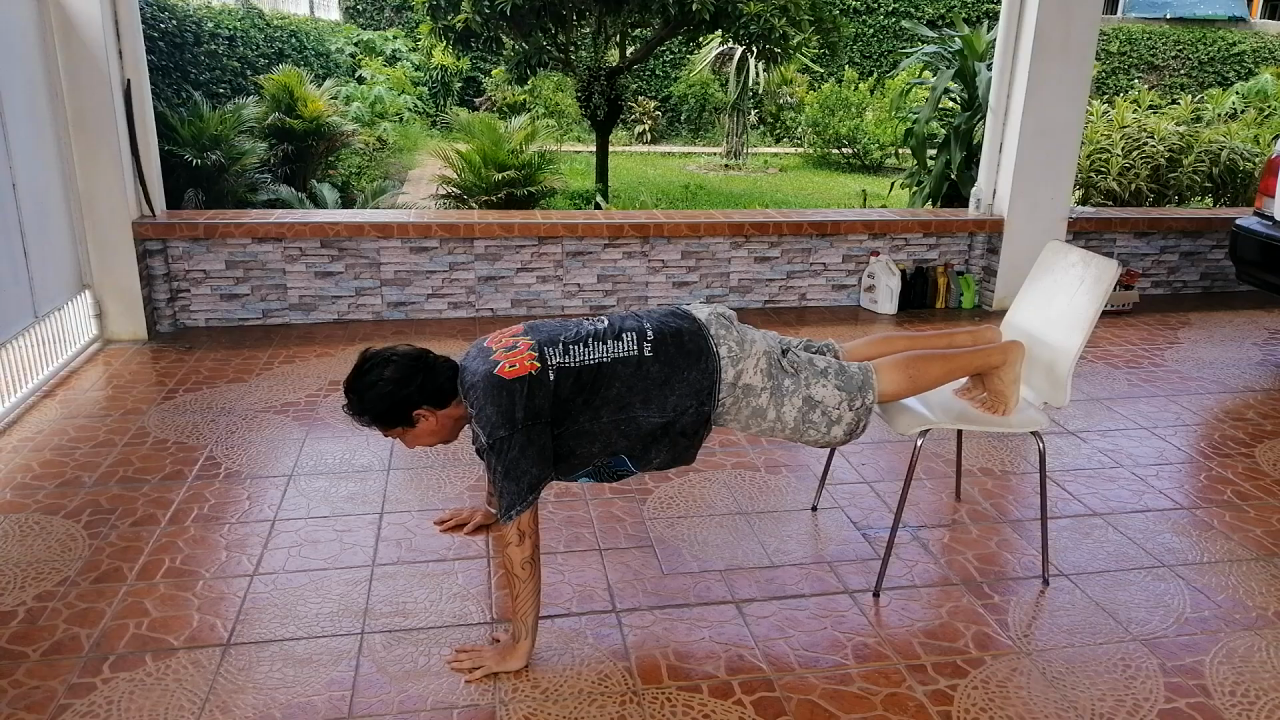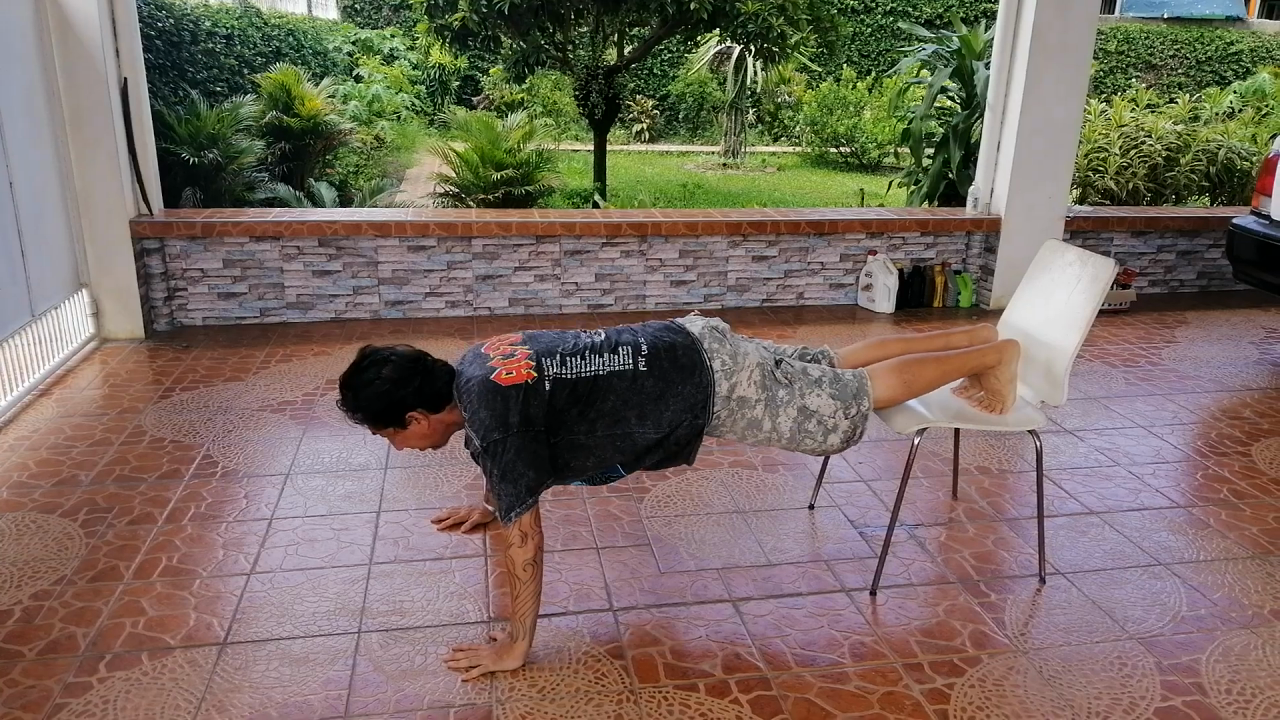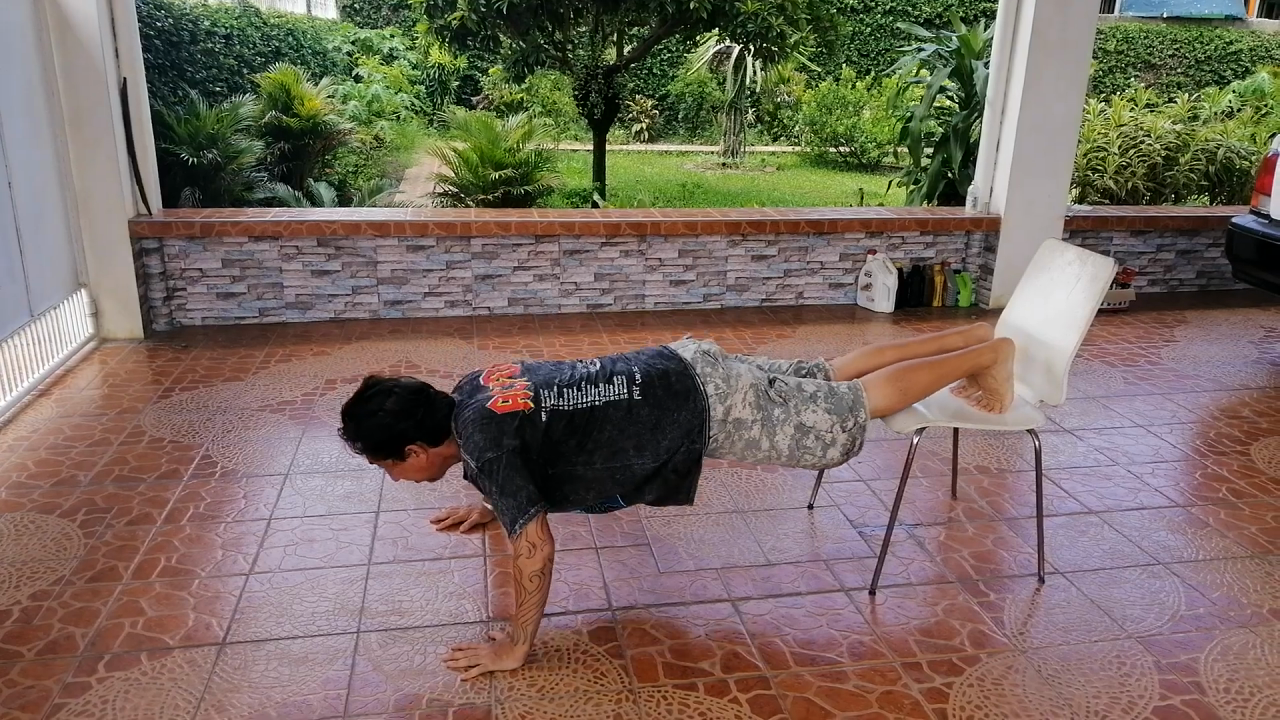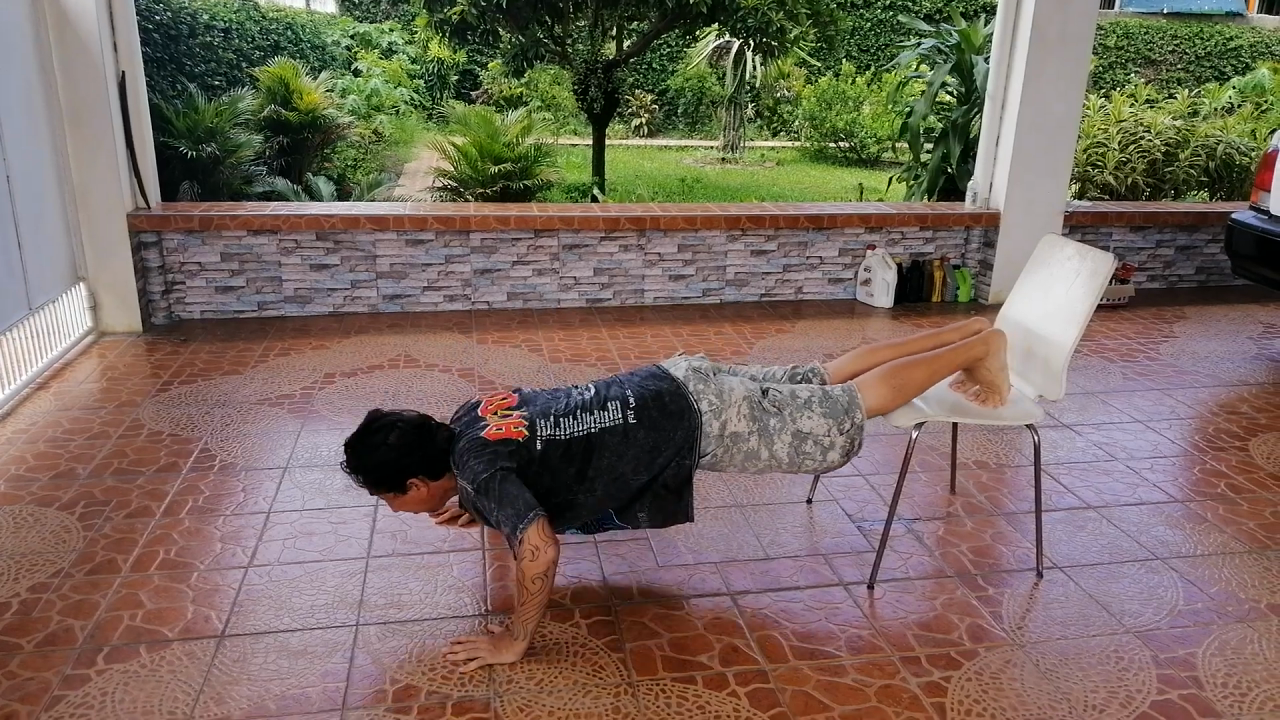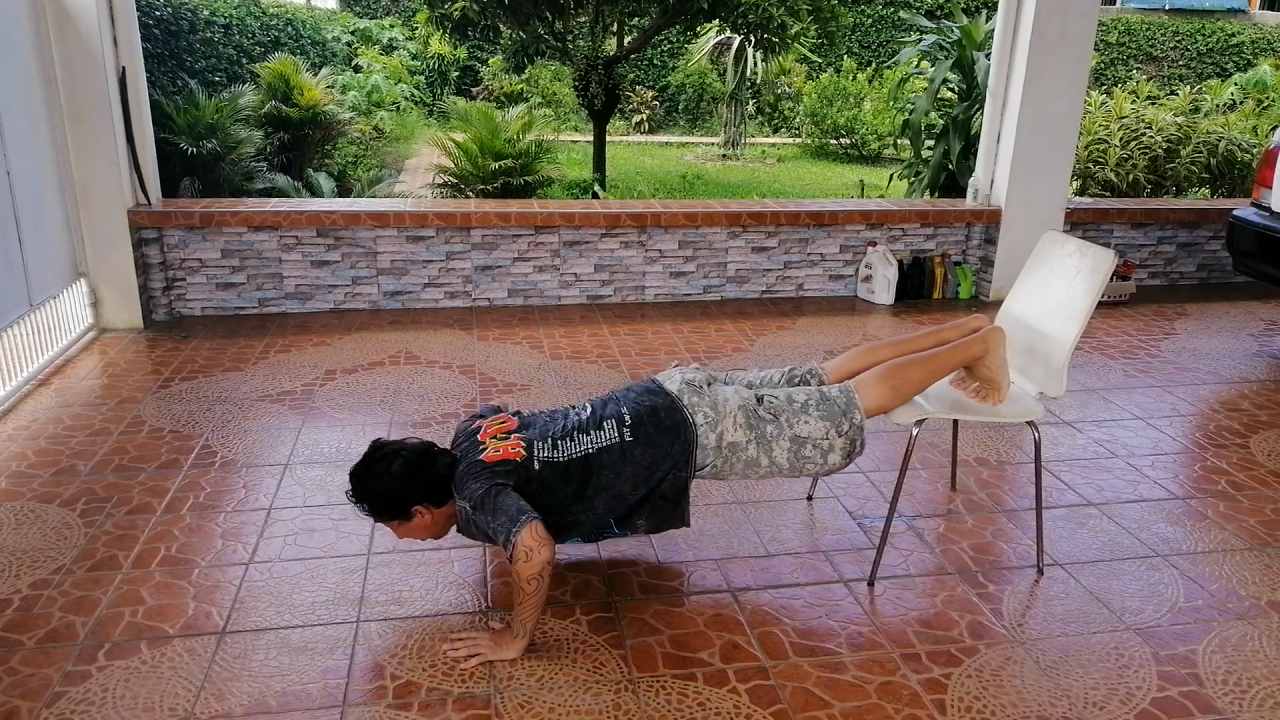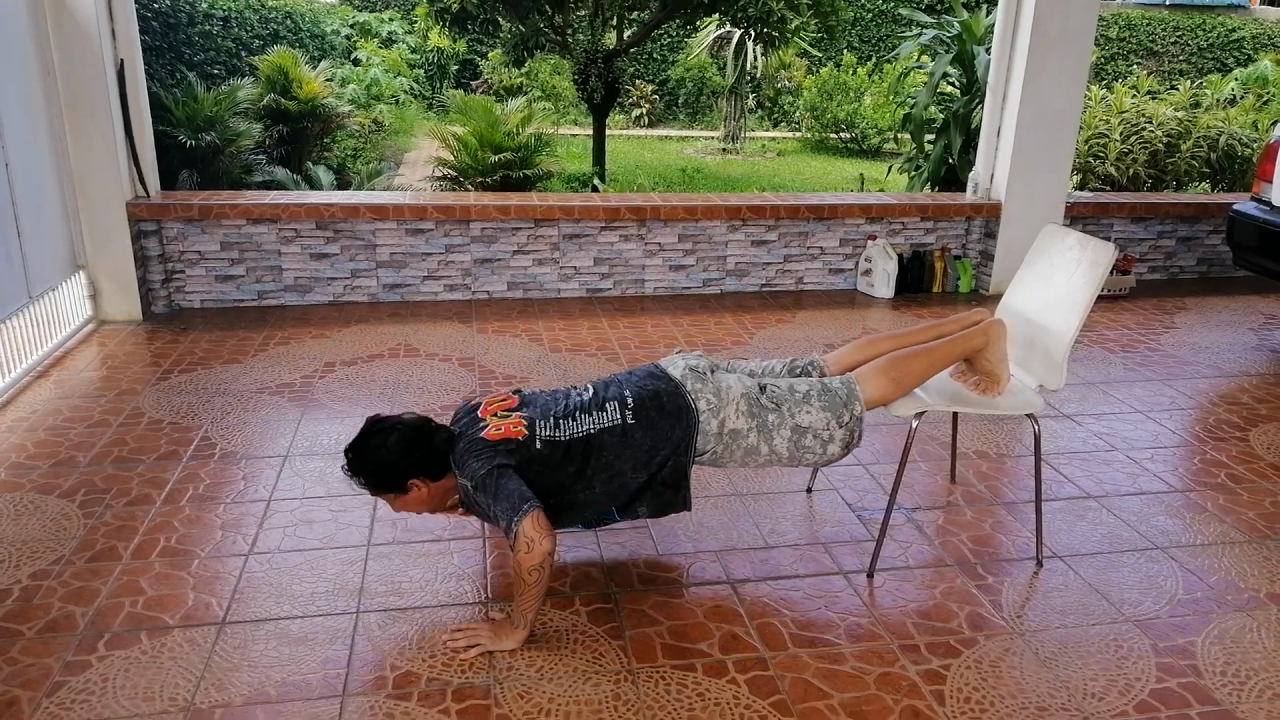
dt=0.2s
person 1, frame 1
left shoulder: (494, 402)
right shoulder: (476, 362)
left elbow: (522, 535)
left wrist: (517, 645)
right wrist: (490, 503)
left hip: (712, 371)
right hip: (700, 334)
left knee: (863, 391)
right knee: (842, 362)
left ankle: (996, 357)
right ankle: (977, 336)
person 1, frame 2
left shoulder: (487, 412)
right shoulder: (471, 367)
left elbow: (526, 535)
left wrist: (515, 644)
right wrist: (489, 499)
left hip: (707, 384)
right hip: (692, 346)
left knee: (857, 397)
right knee: (836, 367)
left ankle: (994, 355)
right ankle: (974, 334)
person 1, frame 3
left shoulder: (481, 444)
right shoulder: (469, 394)
left elbow: (535, 546)
left wrist: (515, 644)
right wrist: (489, 500)
left hip: (703, 409)
right hip: (685, 369)
left knee: (857, 405)
right knee: (833, 376)
left ankle: (989, 356)
right ankle: (969, 334)
person 1, frame 4
left shoulder: (478, 472)
right shoulder: (467, 423)
left elbow: (540, 548)
left wrist: (515, 637)
right wrist: (480, 501)
left hip: (695, 424)
right hip: (677, 385)
left knee: (851, 411)
right knee: (828, 381)
left ankle: (981, 346)
right ankle: (964, 329)
person 1, frame 5
left shoulder: (477, 491)
right shoulder: (468, 439)
left elbow: (536, 549)
left wrist: (515, 634)
left hip: (692, 432)
right hip: (676, 395)
left knee: (850, 412)
right knee: (825, 382)
left ankle: (980, 343)
right ankle: (963, 326)
person 1, frame 6
left shoulder: (481, 465)
right shoulder: (467, 417)
left elbow: (538, 539)
left wrist: (515, 625)
left hip: (695, 418)
right hip: (678, 382)
left knee: (852, 401)
right knee: (827, 372)
left ankle: (981, 338)
right ankle: (967, 320)
